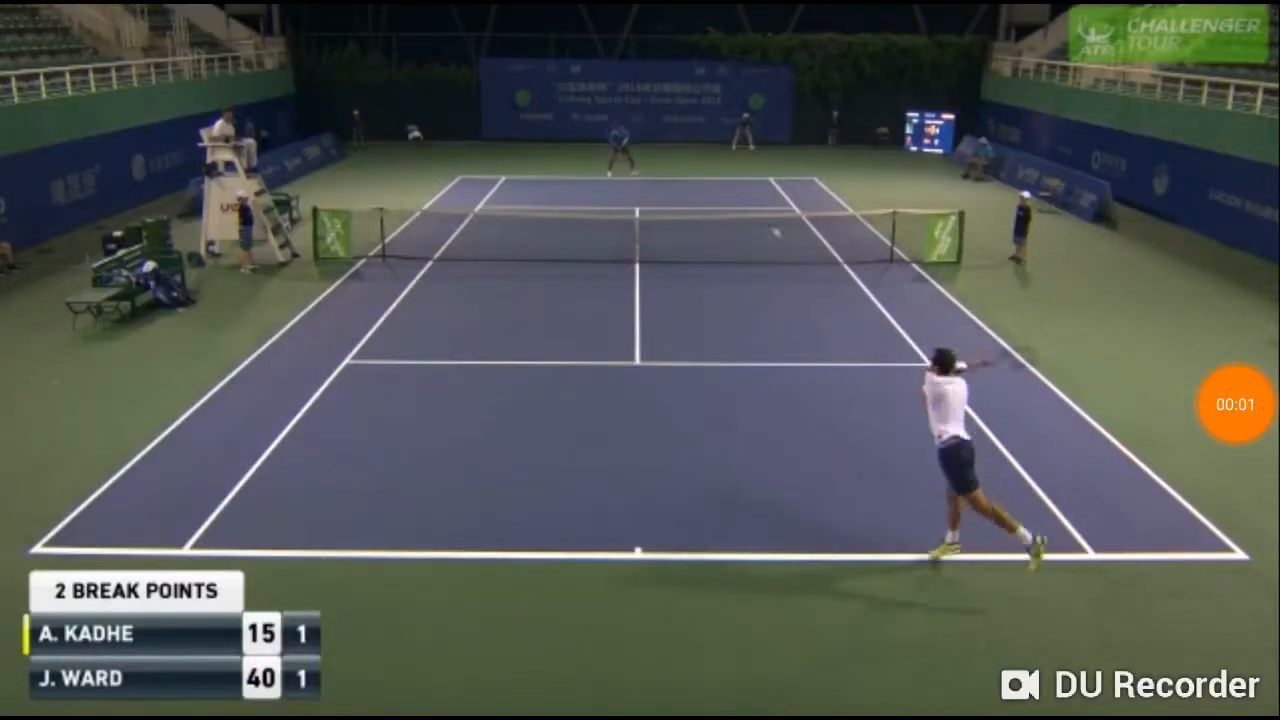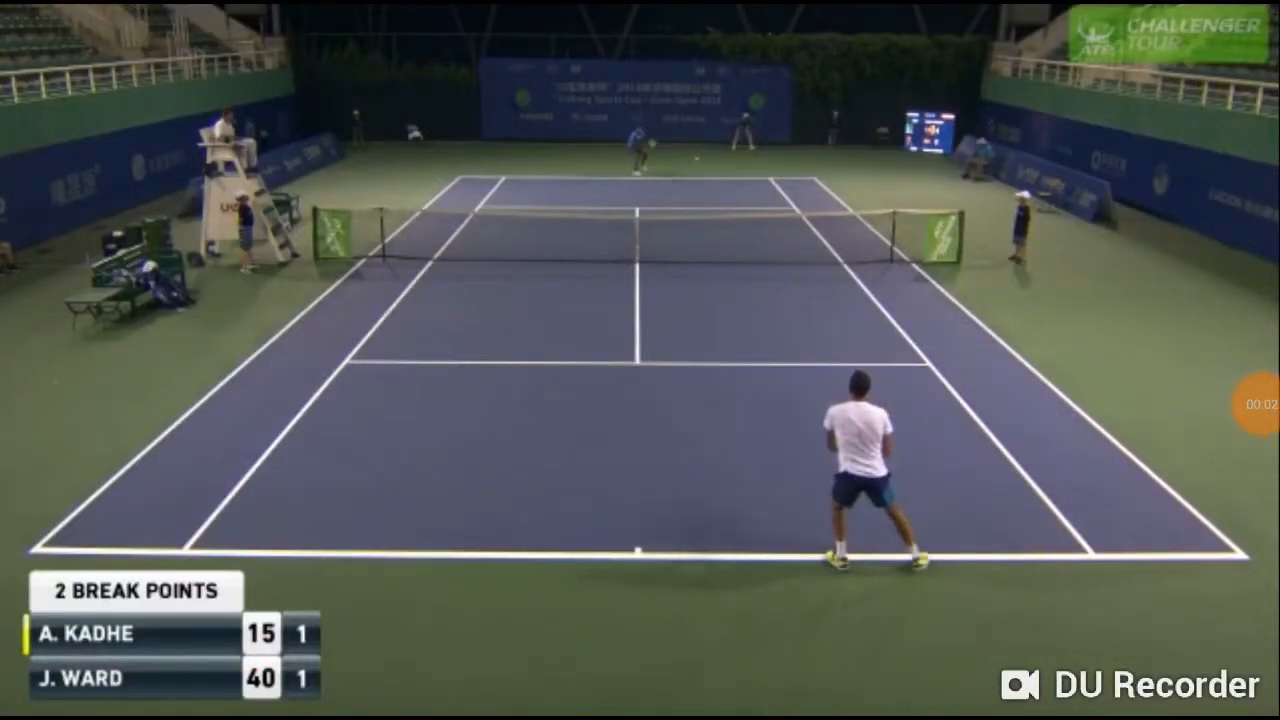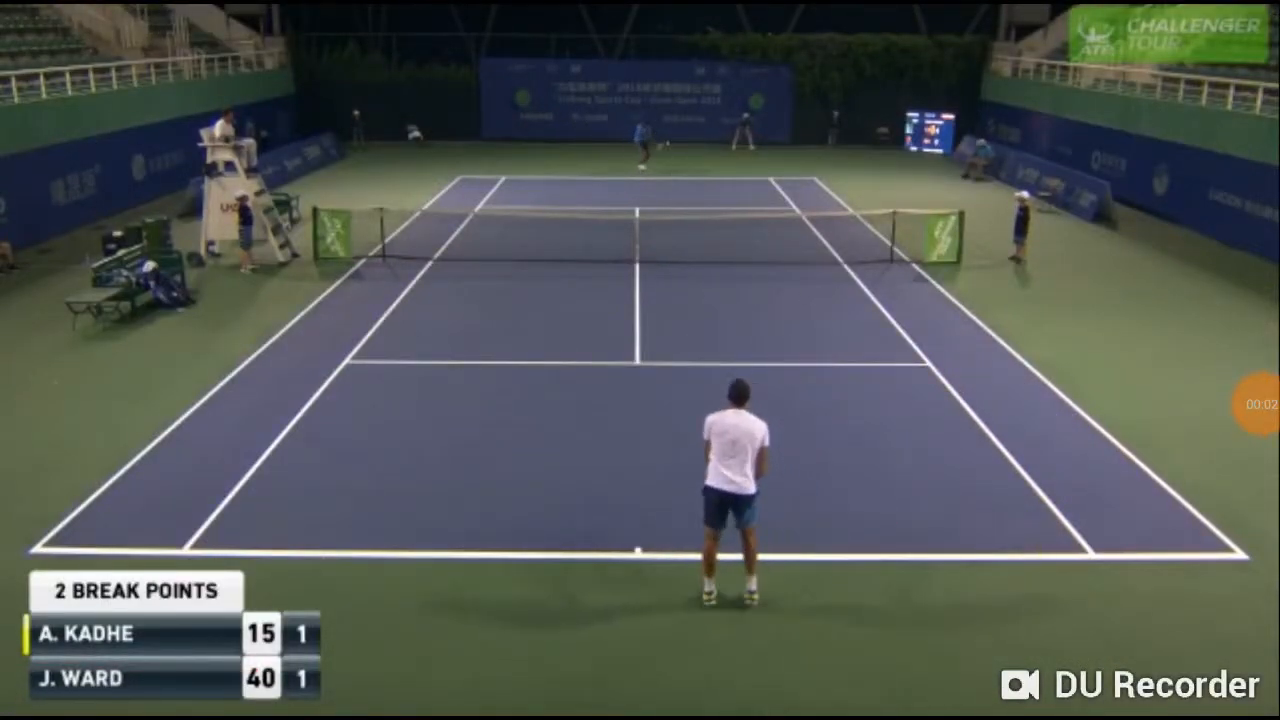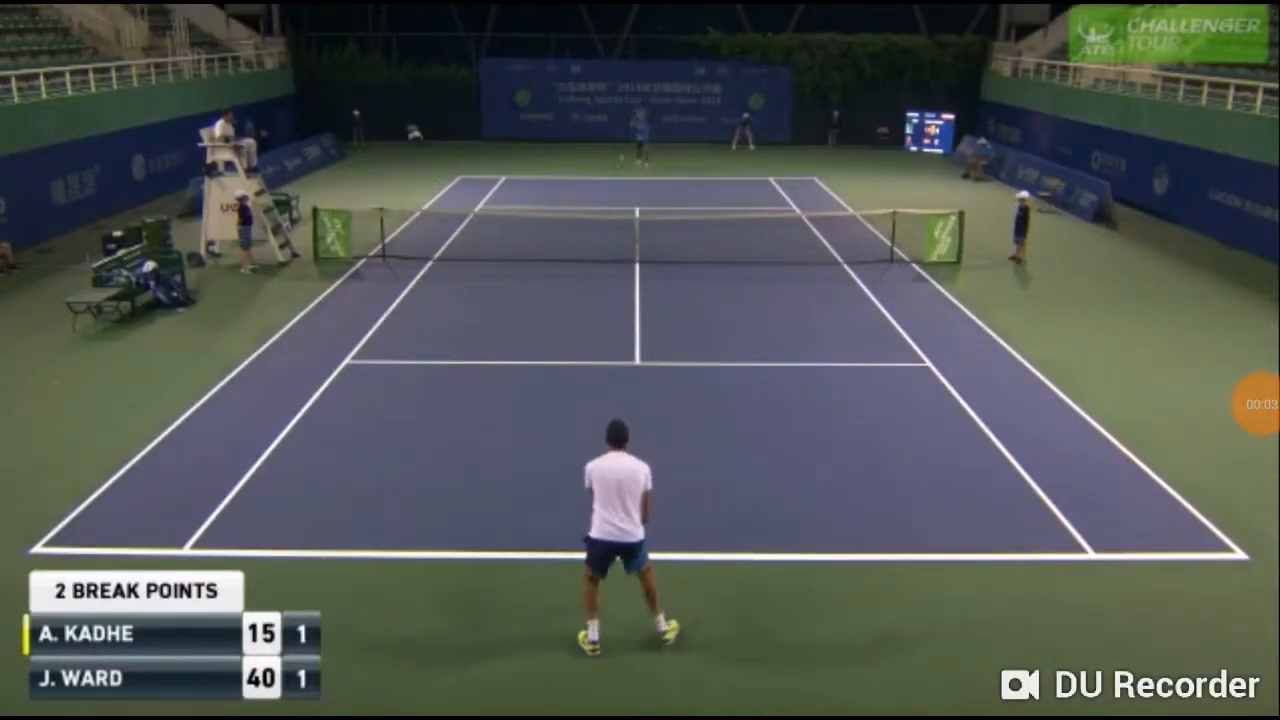
dt=0.5s
person 1, frame 1
left shoulder: (931, 380)
right shoulder: (961, 384)
left wrist: (962, 366)
left hip: (949, 447)
right hip: (962, 445)
left knee: (979, 503)
right knee: (954, 494)
left ankle: (1029, 542)
right ankle: (951, 542)
person 1, frame 2
left shoulder: (834, 412)
right shoulder: (881, 414)
left elbow: (831, 445)
right elbow: (887, 451)
left hip: (850, 473)
right hip: (877, 474)
left knee: (837, 509)
right knee: (893, 511)
left ankle: (840, 556)
right ankle: (916, 556)
person 1, frame 3
left shoulder: (712, 420)
right shoulder: (759, 426)
left elbow: (708, 456)
right elbow: (761, 467)
left hip: (716, 487)
right hip: (745, 490)
left knee: (710, 540)
right knee: (749, 535)
left ankle: (709, 590)
right ankle: (752, 588)
person 1, frame 4
left shoulder: (593, 467)
right shoulder: (642, 468)
right elbow: (646, 513)
left hip: (601, 536)
right hip: (632, 537)
left knee: (590, 580)
right knee: (646, 575)
left ankle: (592, 638)
right ankle: (663, 628)
